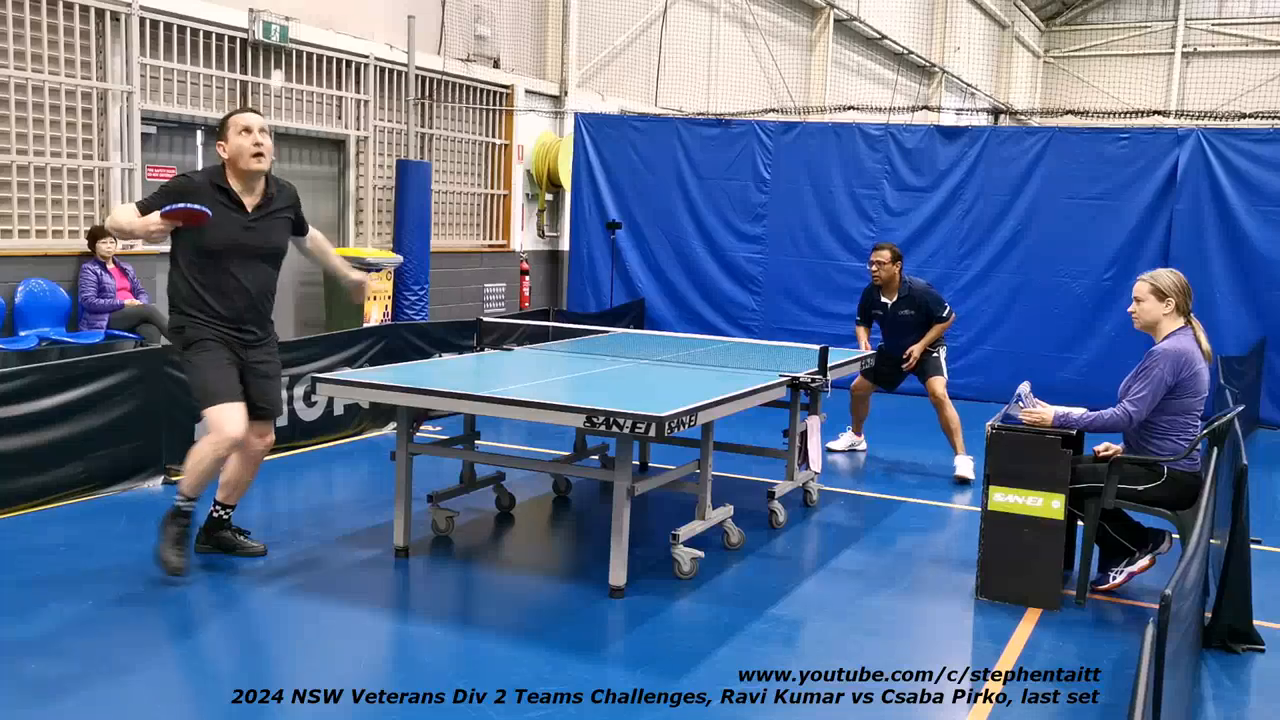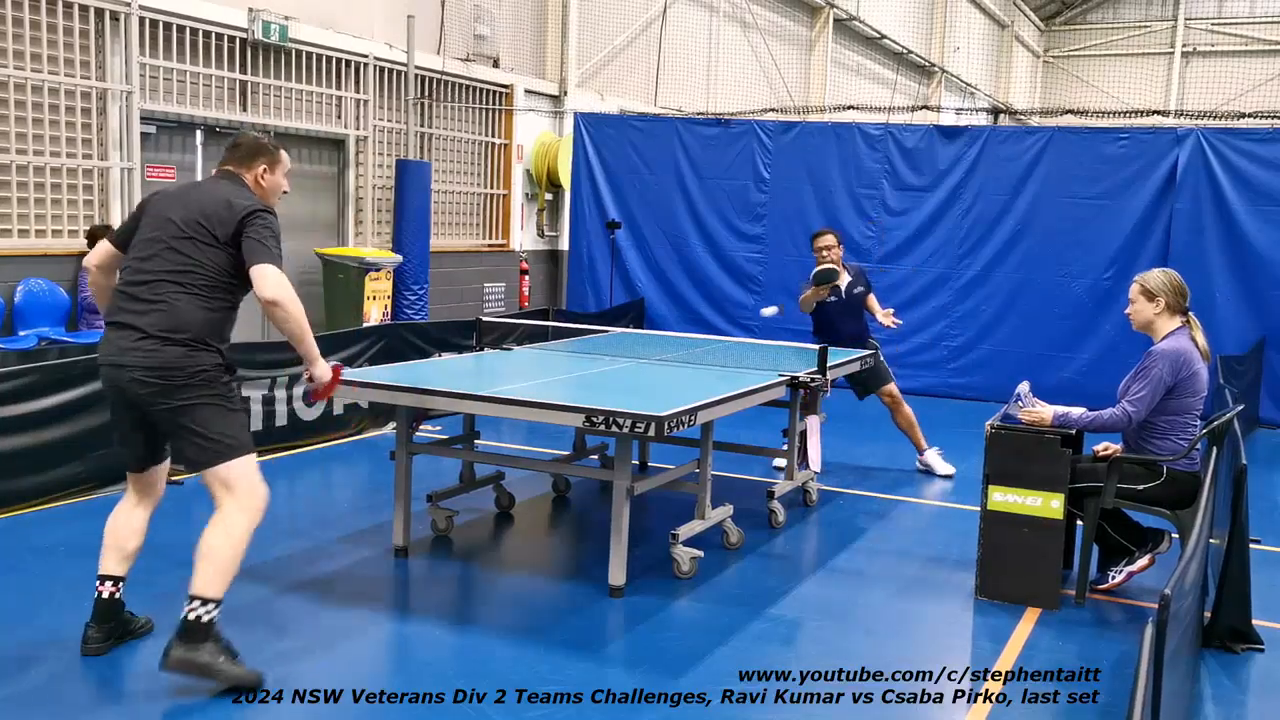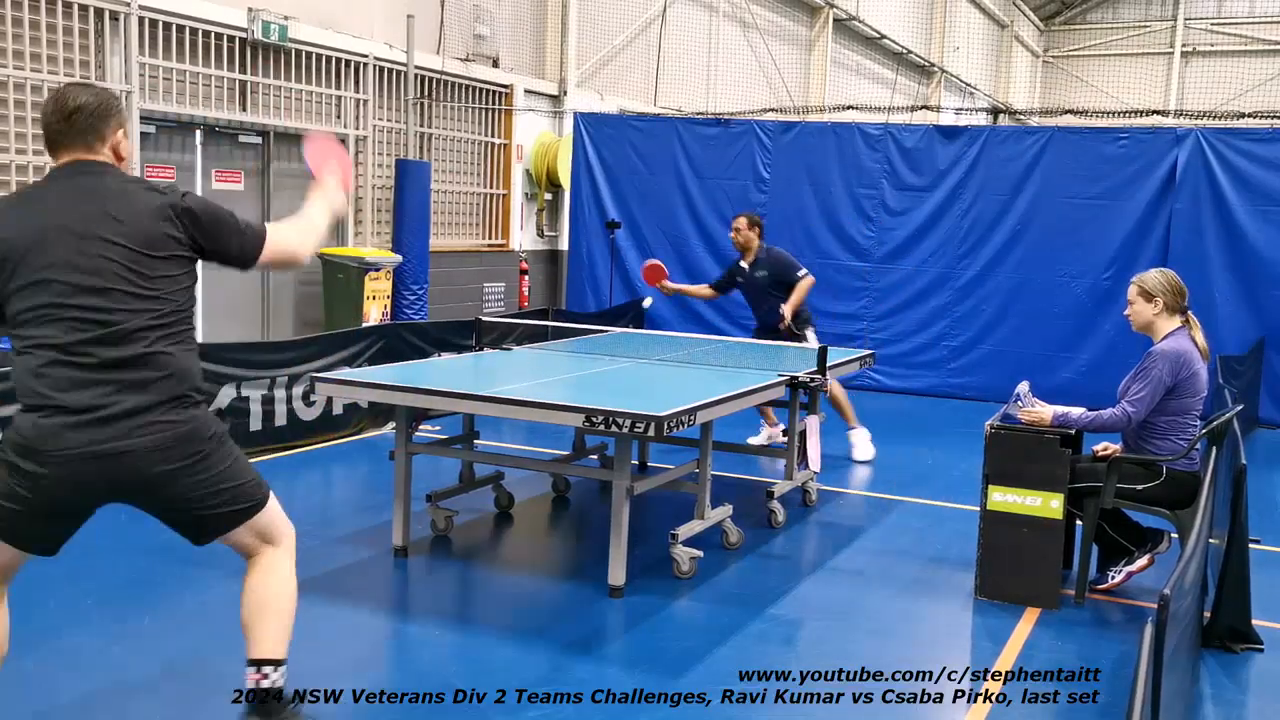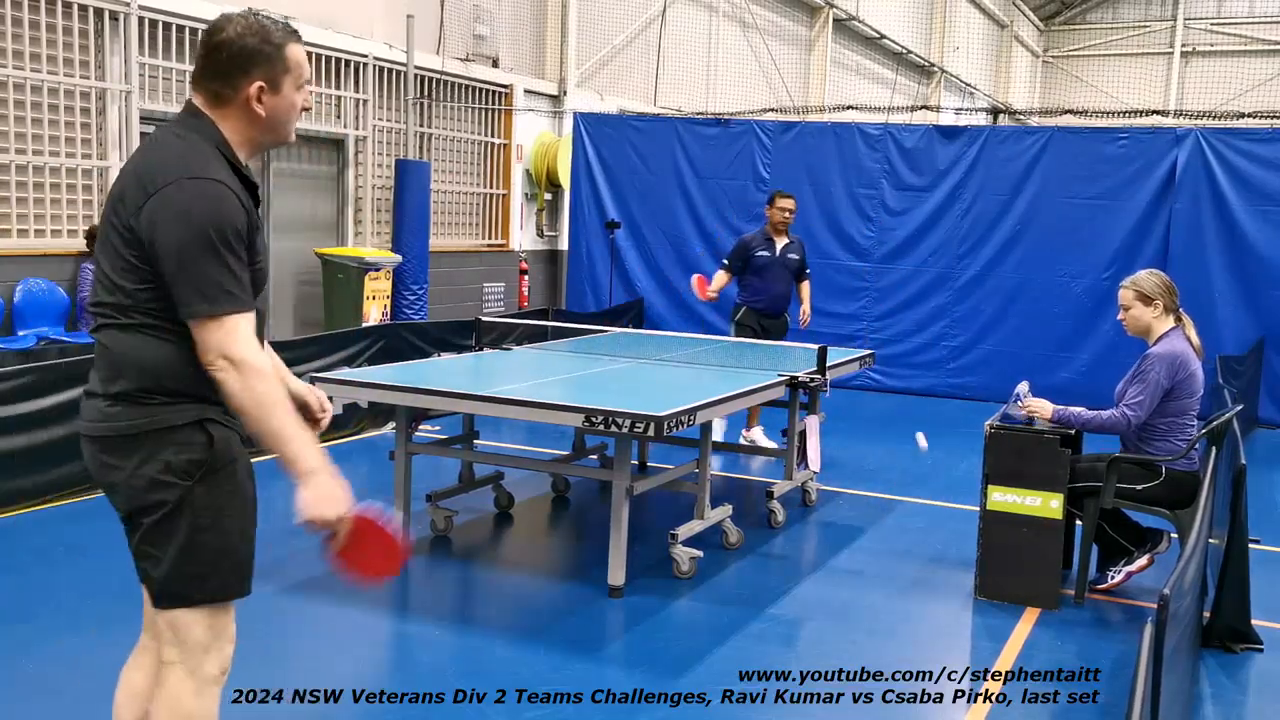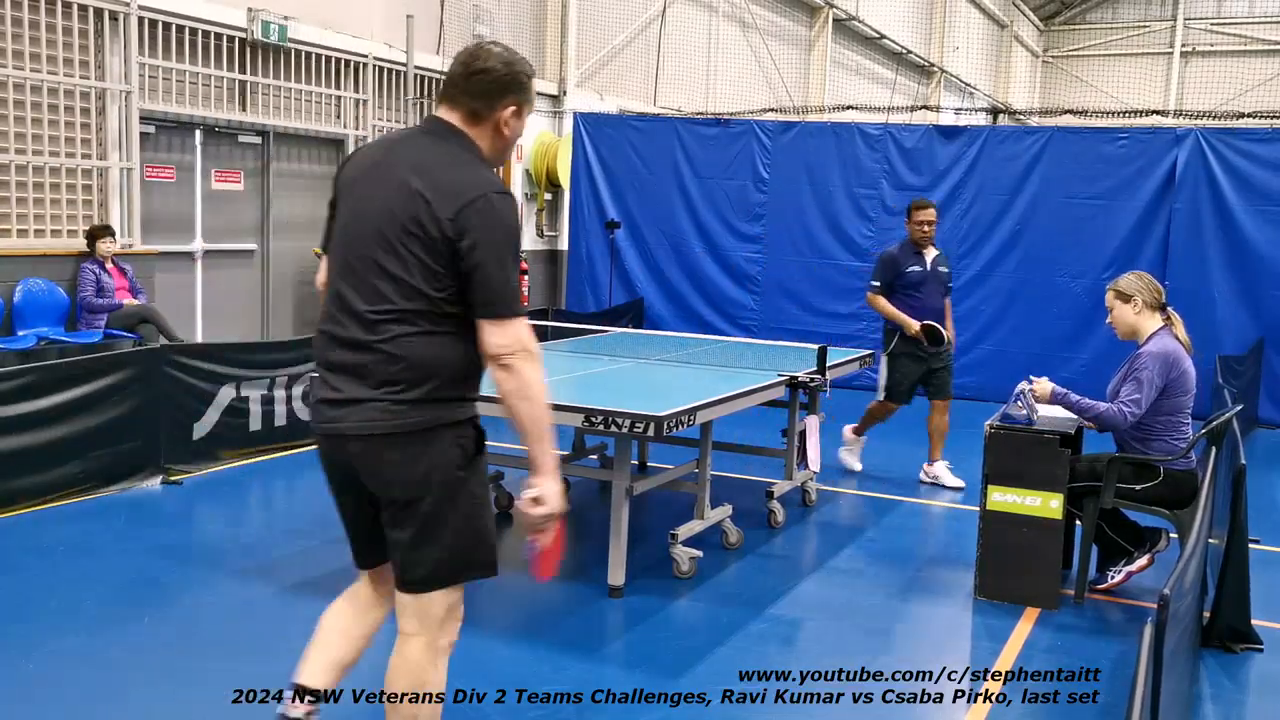
dt=1s
person 1, frame 1
left shoulder: (284, 196)
right shoulder: (190, 188)
left elbow: (307, 237)
right elbow: (120, 219)
left wrist: (347, 274)
right wrist: (145, 226)
left hip: (257, 339)
right hip: (203, 334)
left knee: (259, 439)
right knee: (231, 430)
left ankle: (217, 525)
right ankle: (179, 516)
person 1, frame 2
left shoulder: (162, 199)
right shoulder: (252, 212)
left elbow: (98, 262)
right elbow: (272, 292)
right wrist: (314, 359)
left hip: (119, 360)
right hip: (183, 367)
left knee: (143, 488)
right knee: (244, 497)
left ankle: (105, 614)
right ankle: (195, 636)
person 1, frame 3
right shoulder: (169, 209)
right elbow: (291, 249)
right wrist: (326, 202)
left hip: (53, 444)
right hip: (169, 435)
right knee: (273, 541)
person 1, frame 4
left shoulder: (187, 154)
right shoulder: (198, 188)
right elbow: (229, 355)
left wrist: (287, 381)
right wrist: (312, 472)
left hip: (141, 426)
right hip: (170, 436)
left knee: (167, 636)
right knee: (198, 648)
person 1, frame 5
left shoulder: (363, 162)
right shoulder: (480, 197)
right elbow: (508, 353)
right wrist: (546, 470)
left hip: (337, 416)
right hip: (418, 430)
left knee: (377, 587)
right knee: (429, 623)
person 2, frame 1
left shoulder: (1169, 353)
right shoulder: (1178, 345)
left elbow: (1127, 416)
left wrist: (1059, 418)
right wrist: (1124, 447)
left hip: (1168, 476)
right hip: (1163, 464)
left knee: (1067, 480)
right knee: (1068, 467)
left ankle: (1142, 543)
right ankle: (1119, 557)
person 2, frame 2
left shoulder: (1167, 353)
right shoulder: (1178, 345)
left elbow: (1127, 416)
left wrist: (1058, 417)
right wrist: (1124, 446)
left hip: (1167, 476)
right hip: (1162, 464)
left knee: (1065, 480)
left ankle: (1143, 543)
right ankle: (1120, 557)
person 2, frame 3
left shoulder: (1167, 354)
right shoulder: (1177, 345)
left elbow: (1127, 416)
left wrist: (1058, 417)
right wrist: (1123, 446)
left hip: (1167, 476)
right hip: (1161, 464)
left knee: (1065, 480)
left ankle: (1141, 543)
right ankle: (1119, 556)
person 2, frame 4
left shoulder: (1164, 356)
right shoulder: (1169, 347)
left elbow: (1127, 419)
left wrist: (1058, 413)
left hip: (1166, 475)
right hip: (1159, 465)
left knee: (1065, 479)
right knee: (1066, 468)
left ankle: (1140, 542)
right ankle: (1120, 555)
person 2, frame 5
left shoulder: (1156, 354)
right shoulder: (1155, 347)
left elbow: (1123, 415)
left wrist: (1057, 395)
right wrist: (1100, 419)
left hip: (1164, 476)
right hip: (1154, 466)
left knee: (1064, 478)
right knee: (1066, 468)
left ankle: (1140, 542)
right ankle: (1119, 556)
person 3, frame 1
left shoulder: (920, 290)
right shoulder: (870, 293)
left elbow: (947, 318)
right elbow: (862, 322)
left wrist: (921, 346)
right wrist: (863, 342)
left hip: (926, 350)
right hip: (891, 352)
left knee: (938, 394)
right knee: (858, 389)
left ankle: (962, 458)
right ankle: (856, 436)
person 3, frame 2
left shoulder: (857, 272)
right shoulder: (816, 283)
right elbow: (804, 306)
left wrist: (879, 313)
right wrist: (814, 294)
left hip: (862, 348)
left knee: (893, 397)
left ankle: (926, 454)
person 3, frame 3
left shoulder: (775, 258)
right shoulder: (736, 269)
left elbow: (807, 280)
right elbow: (712, 291)
left wrist: (790, 308)
right wrist: (673, 288)
left hip: (795, 329)
right hip: (766, 332)
left ankle: (856, 431)
right ankle: (773, 429)
person 3, frame 4
left shoulder: (797, 247)
right shoulder: (748, 241)
left elbow: (803, 280)
right elbow: (726, 272)
left wrist: (806, 303)
right wrist: (712, 289)
left hip: (777, 320)
right hip: (748, 316)
left ankle: (752, 430)
right ankle: (720, 417)
person 3, frame 5
left shoulder: (942, 259)
right shoulder: (893, 256)
right elbow: (873, 297)
left wrist: (950, 332)
right wrist: (906, 321)
left hip: (935, 344)
right hip: (902, 342)
left knee: (941, 403)
right knee: (890, 402)
left ankle: (935, 466)
right ankle: (855, 436)
